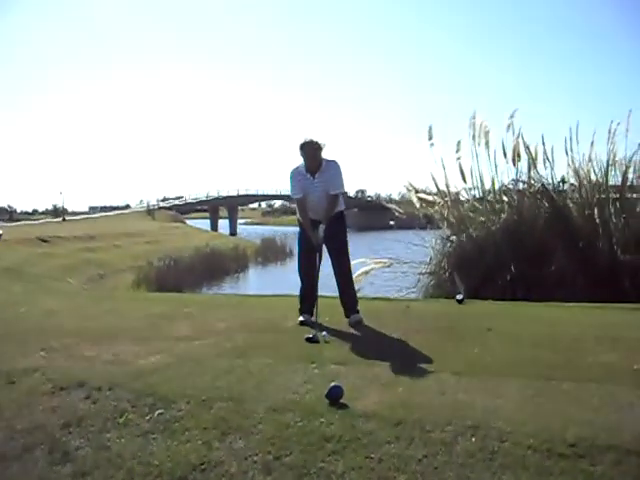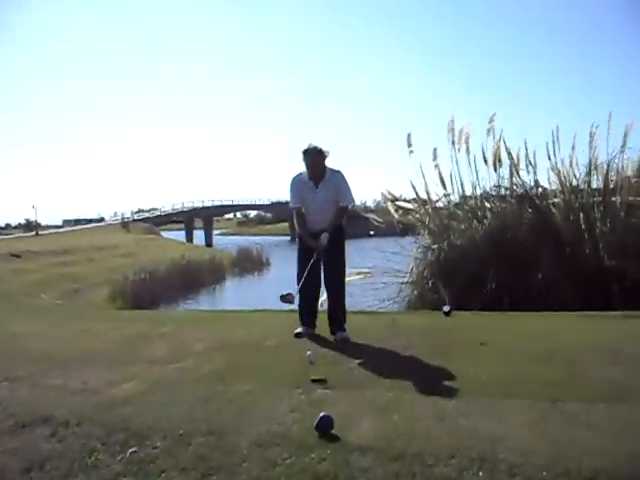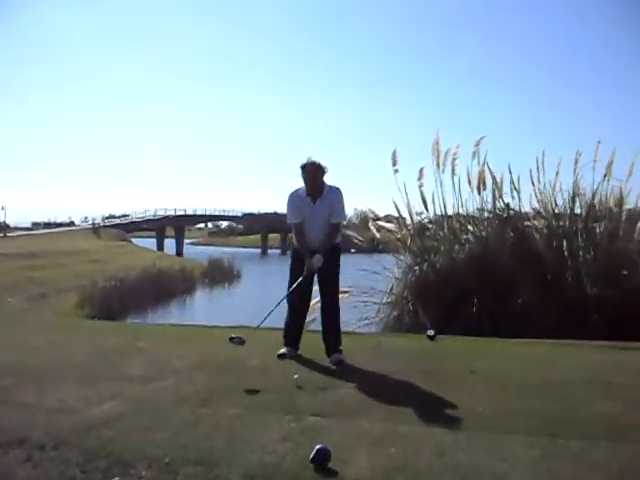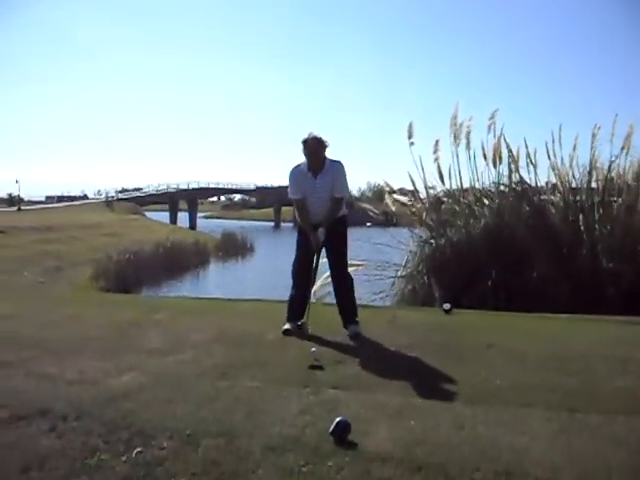
dt=0.7s
person 1, frame 1
left shoulder: (333, 167)
right shoulder: (296, 174)
left elbow: (334, 198)
right elbow: (300, 205)
left wrist: (323, 226)
right wrist: (311, 233)
left hip: (334, 219)
right hip: (308, 221)
left knee: (342, 265)
right knee: (306, 267)
left ankle: (352, 311)
right ankle: (306, 312)
person 1, frame 2
left shoulder: (337, 178)
right shoulder: (297, 182)
left elbow: (344, 208)
right elbow: (297, 213)
left wrist: (327, 233)
right wrist: (310, 240)
left hip: (333, 232)
right hip: (307, 233)
left knee: (335, 280)
right knee: (306, 279)
left ankle: (338, 327)
right ankle: (307, 323)
person 1, frame 3
left shoulder: (335, 194)
right shoulder: (294, 198)
left elbow: (335, 228)
right elbow: (297, 230)
left wrist: (319, 256)
right wrist: (307, 258)
left hip: (328, 250)
right hip: (302, 250)
left knee: (330, 299)
right knee: (296, 297)
left ankle: (334, 349)
right ankle: (290, 344)
person 1, frame 4
left shoulder: (337, 168)
right shoulder: (296, 173)
left elbow: (338, 201)
right elbow: (299, 206)
left wrist: (323, 229)
right wrist: (311, 234)
left hip: (334, 223)
right hip: (307, 225)
left knee: (340, 271)
right knee: (301, 271)
left ankle: (351, 321)
right ankle: (294, 319)
